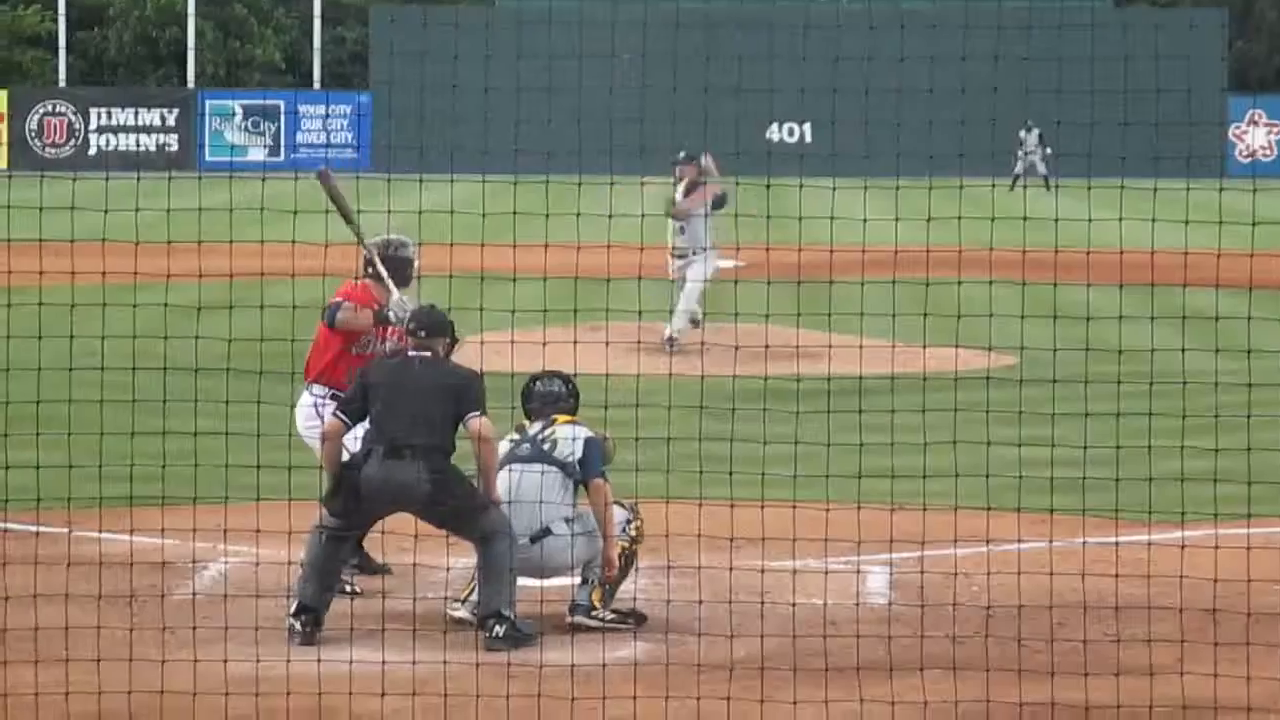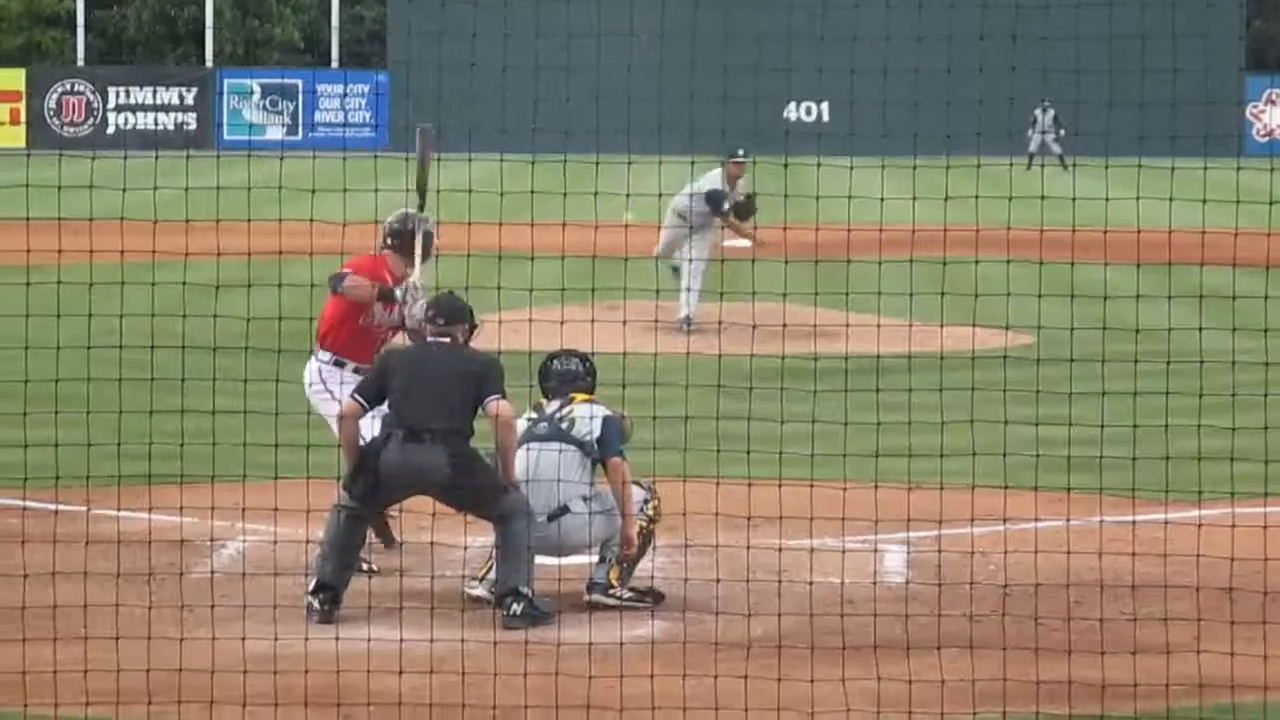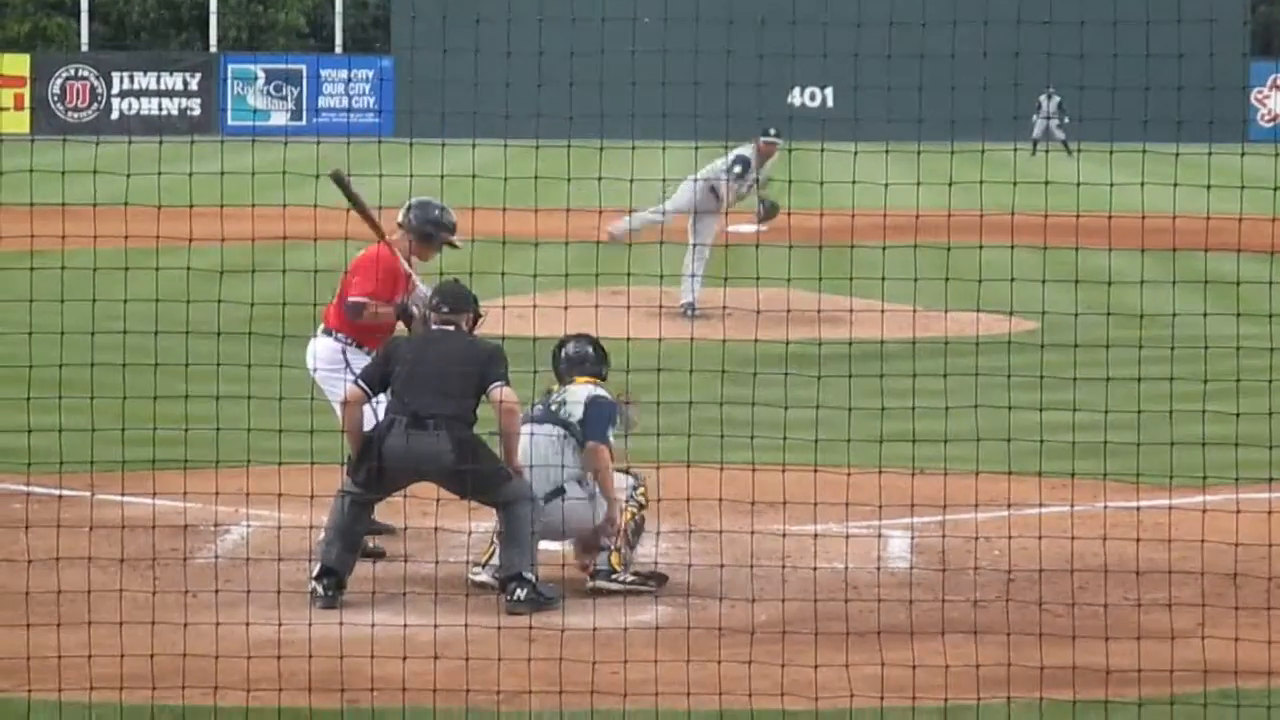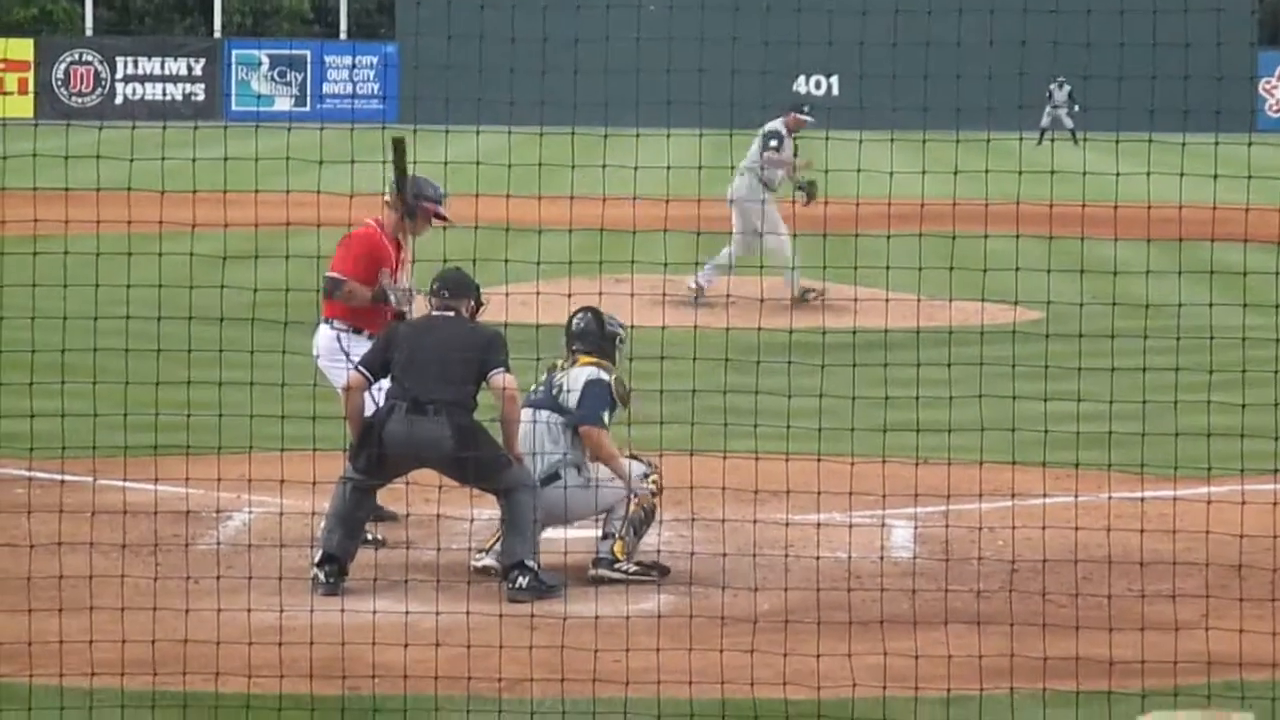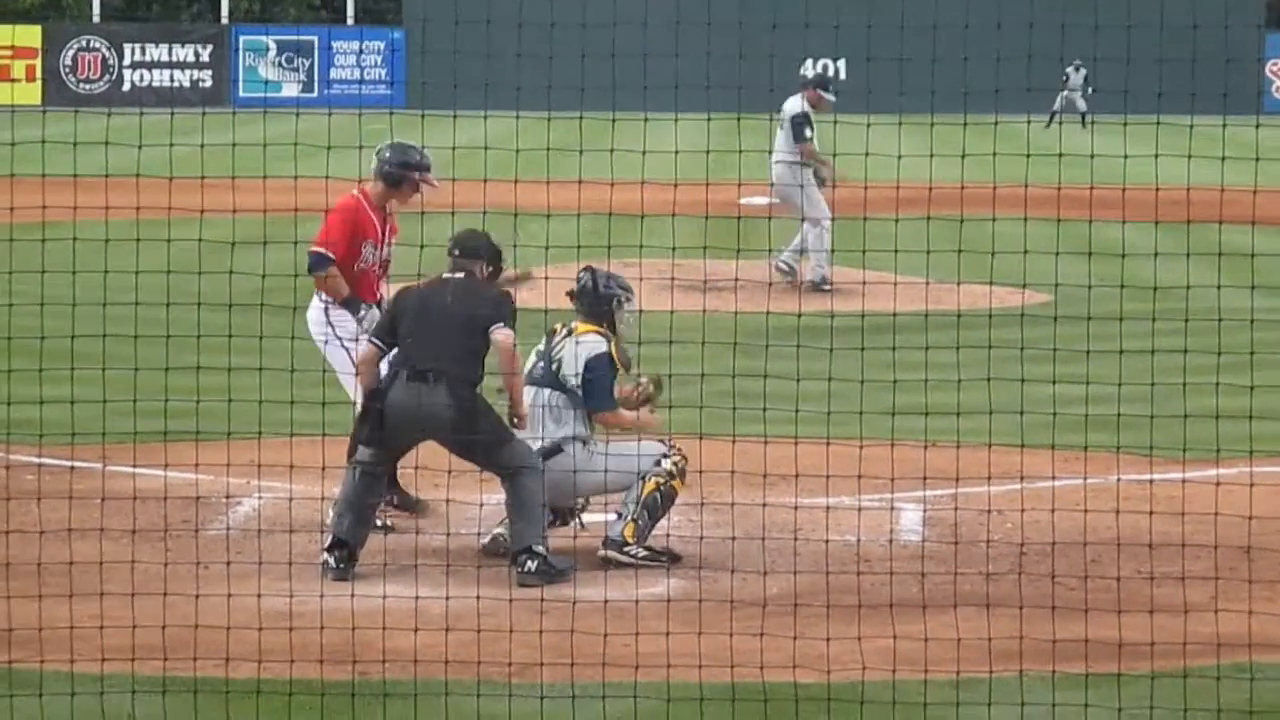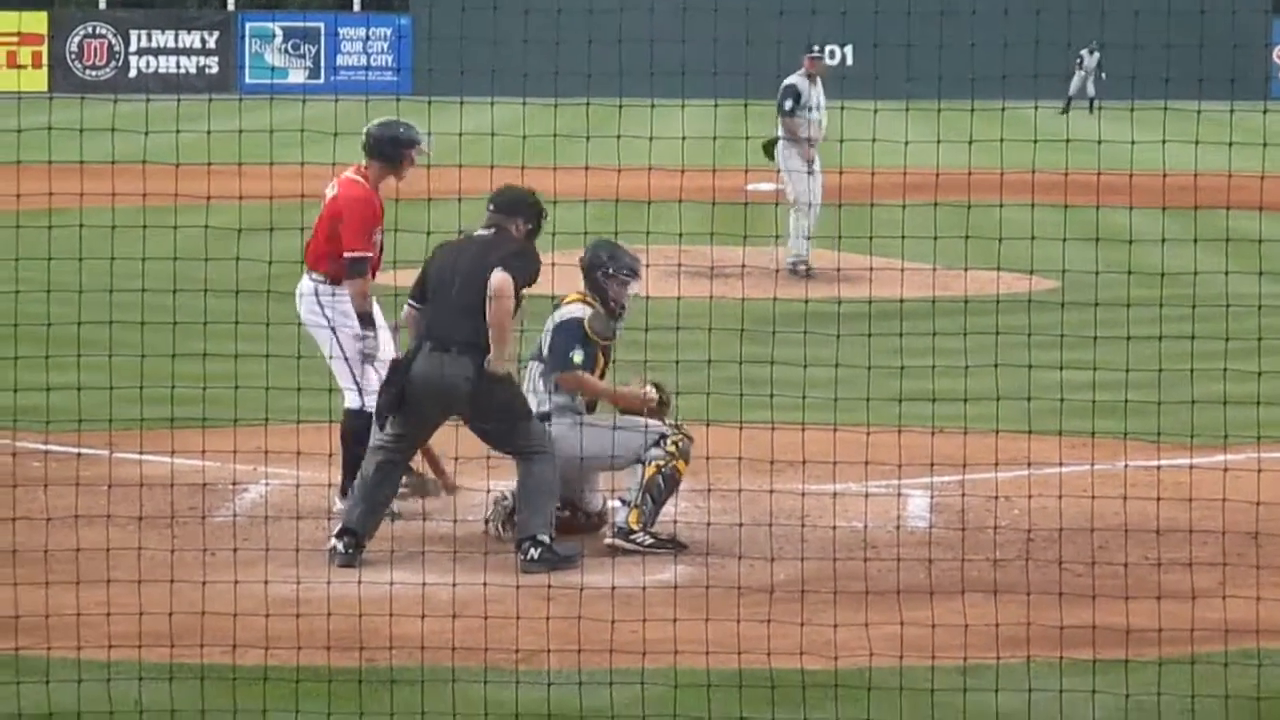
dt=0.3s
person 1, frame 1
left shoulder: (391, 314)
right shoulder: (354, 295)
right elbow: (333, 316)
left wrist: (405, 325)
right wrist: (387, 316)
right hip: (323, 409)
left ankle: (353, 550)
person 1, frame 2
left shoulder: (404, 285)
right shoulder: (370, 266)
right elbow: (340, 286)
right wrist: (391, 293)
left hip: (361, 375)
right hip: (330, 374)
person 1, frame 3
left shoulder: (402, 265)
right shoulder: (380, 259)
left elbow: (419, 320)
right elbow: (357, 311)
left wrist: (417, 305)
right wrist: (405, 309)
left hip: (354, 355)
right hip: (339, 355)
person 1, frame 4
left shoulder: (397, 247)
right shoulder: (365, 238)
right elbow: (334, 287)
left wrist: (401, 305)
right wrist: (386, 298)
left hip: (369, 342)
right hip: (343, 342)
person 1, frame 5
left shoulder: (386, 215)
right shoulder: (349, 210)
right elbow: (319, 265)
left wrist: (379, 311)
right wrist: (358, 308)
left hip: (366, 315)
right hip: (337, 317)
left ankle: (388, 487)
person 1, frame 6
left shoulder: (355, 181)
right shoulder: (360, 198)
right elbow: (356, 269)
right wrist: (366, 328)
left hip: (341, 294)
right hip: (329, 296)
left knee: (391, 380)
right knee: (362, 392)
left ankle: (398, 471)
right ankle: (350, 492)
person 2, frame 1
left shoulder: (374, 371)
right shoulder: (463, 377)
left elbow: (331, 432)
right elbow: (482, 434)
left wrist: (337, 487)
right wrist: (490, 490)
left hip: (373, 472)
right hip: (430, 475)
left knee: (331, 530)
right knee: (495, 529)
left ankle: (305, 619)
right ankle: (498, 622)
person 2, frame 2
left shoulder: (393, 358)
right shoulder: (483, 363)
left elbow: (347, 414)
right elbow: (503, 417)
left wrist: (356, 471)
right wrist: (508, 474)
left hip: (391, 457)
right hip: (449, 461)
left knee: (350, 507)
right knee: (514, 510)
left ankle: (323, 597)
right ankle: (515, 600)
person 2, frame 3
left shoulder: (398, 345)
right shoulder: (486, 350)
left elbow: (351, 399)
right elbow: (507, 405)
left wrist: (360, 457)
right wrist: (511, 460)
left hip: (394, 443)
right hip: (452, 447)
left knee: (354, 493)
right knee: (518, 496)
left ankle: (327, 582)
right ankle: (520, 585)
person 2, frame 4
left shoulder: (398, 331)
right shoulder: (486, 336)
left elbow: (352, 386)
right elbow: (507, 391)
left wrist: (361, 443)
right wrist: (512, 446)
left hip: (394, 429)
right hip: (451, 432)
left knee: (355, 480)
right knee: (519, 483)
left ankle: (328, 568)
right ankle: (522, 574)
person 2, frame 5
left shoulder: (408, 295)
right shoulder: (494, 297)
left elbow: (367, 359)
right elbow: (507, 348)
left wrist: (372, 414)
right wrist: (518, 406)
left hip: (398, 397)
right hip: (454, 402)
left knee: (366, 466)
right knee: (523, 465)
left ankle: (339, 553)
right ankle: (531, 558)
person 2, frame 6
left shoulder: (445, 251)
right shoulder: (519, 252)
left elbow: (413, 316)
right elbow: (499, 292)
right wrist: (501, 355)
left hip: (422, 366)
right hip: (474, 371)
left knee: (389, 450)
right knee: (534, 450)
left ankle: (348, 539)
right ankle: (536, 545)
person 3, frame 1
left shoulder: (512, 438)
right shoulder: (583, 436)
right elbow: (598, 486)
right wrist: (610, 545)
right hip: (547, 548)
right knee: (626, 517)
left ankle: (474, 599)
right ankle: (590, 606)
person 3, frame 2
left shoulder: (529, 417)
right shoulder: (600, 415)
right elbow: (616, 466)
right wrist: (628, 524)
right hip: (565, 527)
right knee: (643, 497)
left ankle: (492, 578)
right ankle: (608, 585)
person 3, frame 3
left shoulder: (547, 400)
right shoulder: (598, 397)
right elbow: (596, 449)
right wrist: (613, 507)
right hip: (554, 508)
right knee: (632, 484)
left ankle: (494, 563)
right ankle: (612, 570)
person 3, frame 4
left shoulder: (556, 373)
right shoulder: (596, 376)
right elbow: (591, 434)
right wrist: (627, 476)
right hip: (554, 488)
right knee: (643, 477)
left ankle: (498, 550)
right ankle: (613, 558)
person 3, frame 5
left shoulder: (554, 338)
right shoulder: (598, 347)
right elbow: (605, 415)
right wrist: (642, 420)
right hip: (561, 461)
left knee: (568, 502)
right knee: (669, 459)
left ankle: (513, 528)
right ankle: (624, 540)
person 3, frame 6
left shoulder: (593, 316)
right shoulder: (579, 317)
right elbow: (567, 377)
left wrist: (625, 399)
right wrist: (623, 395)
left hip: (545, 432)
right hip: (558, 428)
left knee: (590, 514)
right knee: (672, 439)
left ankle: (517, 507)
right ankle: (631, 528)
person 4, frame 1
left shoulder: (709, 190)
right shoulder: (679, 190)
left hip: (701, 256)
right hip: (678, 257)
left knee: (692, 290)
right knee: (684, 290)
left ankle: (674, 333)
right ankle: (693, 317)
person 4, frame 2
left shoulder: (735, 180)
right shoulder: (714, 188)
right elbow: (728, 221)
left wrist: (742, 201)
right wrist: (749, 235)
left hip: (705, 224)
right hip: (682, 217)
left knee: (695, 268)
right knee: (663, 253)
left ankle: (686, 315)
right ankle: (677, 262)
person 4, frame 3
left shoulder: (761, 160)
right shoulder: (744, 157)
left elbow: (755, 184)
right elbow: (728, 183)
left wrist: (763, 202)
right wrist: (728, 196)
left hip: (714, 203)
right hip: (700, 189)
left knee: (700, 251)
right knee: (666, 211)
left ankle: (688, 300)
right ankle: (620, 229)
person 4, frame 4
left shoulder: (788, 136)
right shoulder: (776, 132)
left elbow: (782, 166)
right elbow: (768, 157)
left wrist: (798, 180)
right wrist: (795, 163)
left hip: (743, 190)
right hip: (752, 188)
left knee: (741, 245)
right knee: (777, 235)
left ankle: (702, 280)
right ankle: (796, 290)
person 4, frame 5
left shoulder: (795, 103)
right shoulder: (800, 111)
right elbow: (805, 148)
left wrist: (816, 166)
right wrist: (826, 163)
left hip: (785, 172)
right hip: (791, 172)
left knee: (814, 220)
right knee: (821, 219)
left ankle: (788, 261)
right ankle: (816, 276)
person 4, frame 6
left shoulder: (818, 83)
right shoulder: (793, 84)
right elbow: (784, 119)
right wrist: (802, 146)
left hip: (811, 150)
right hip: (792, 149)
left knee: (813, 205)
right knee: (800, 202)
left ankle: (797, 258)
right ankle: (796, 258)
